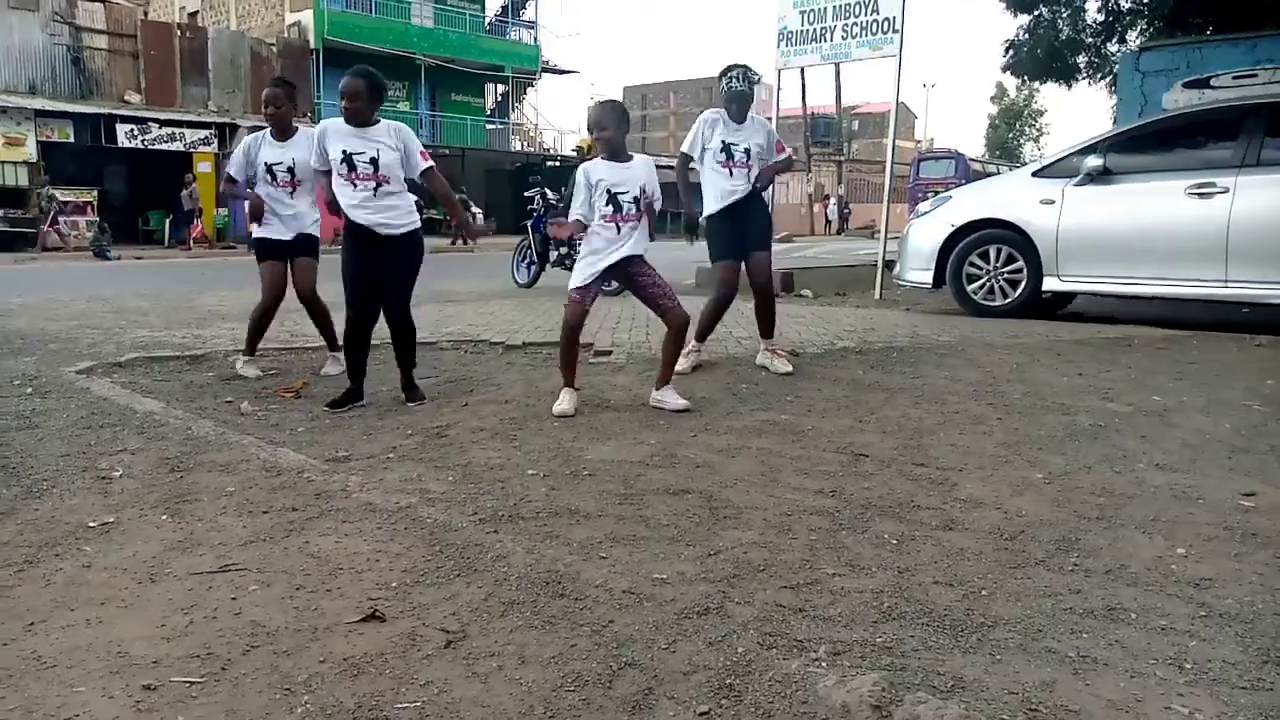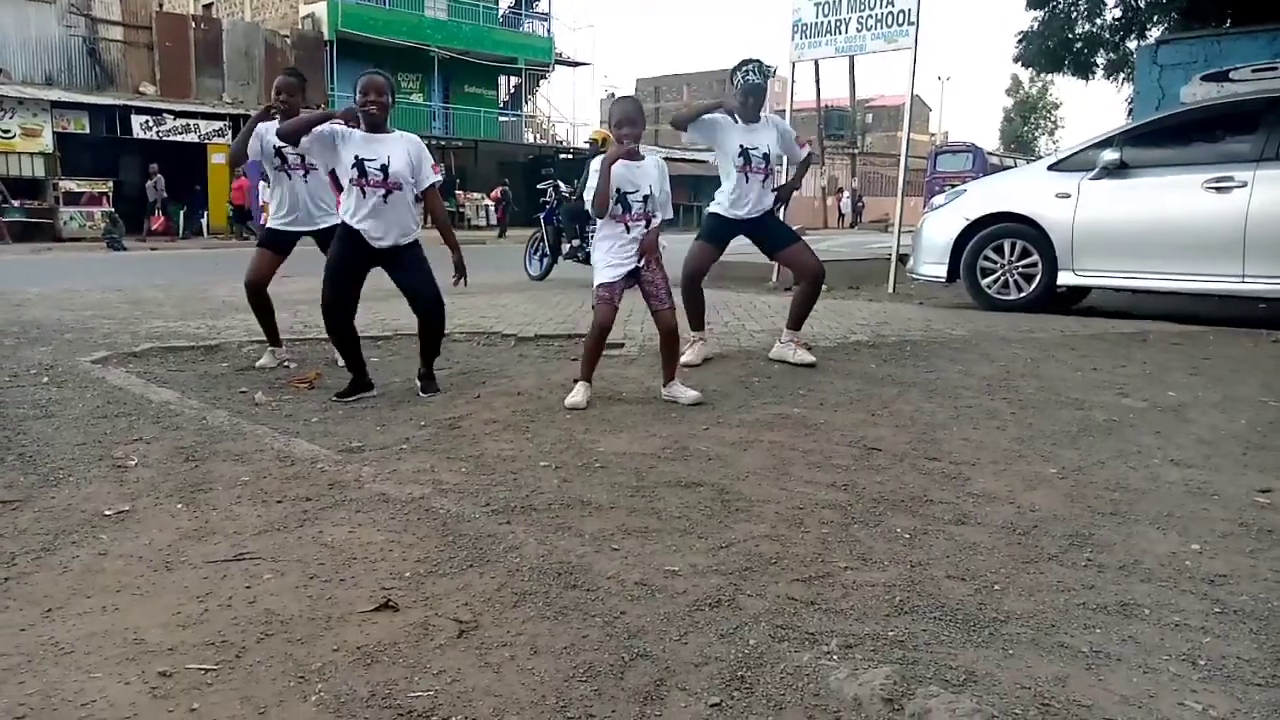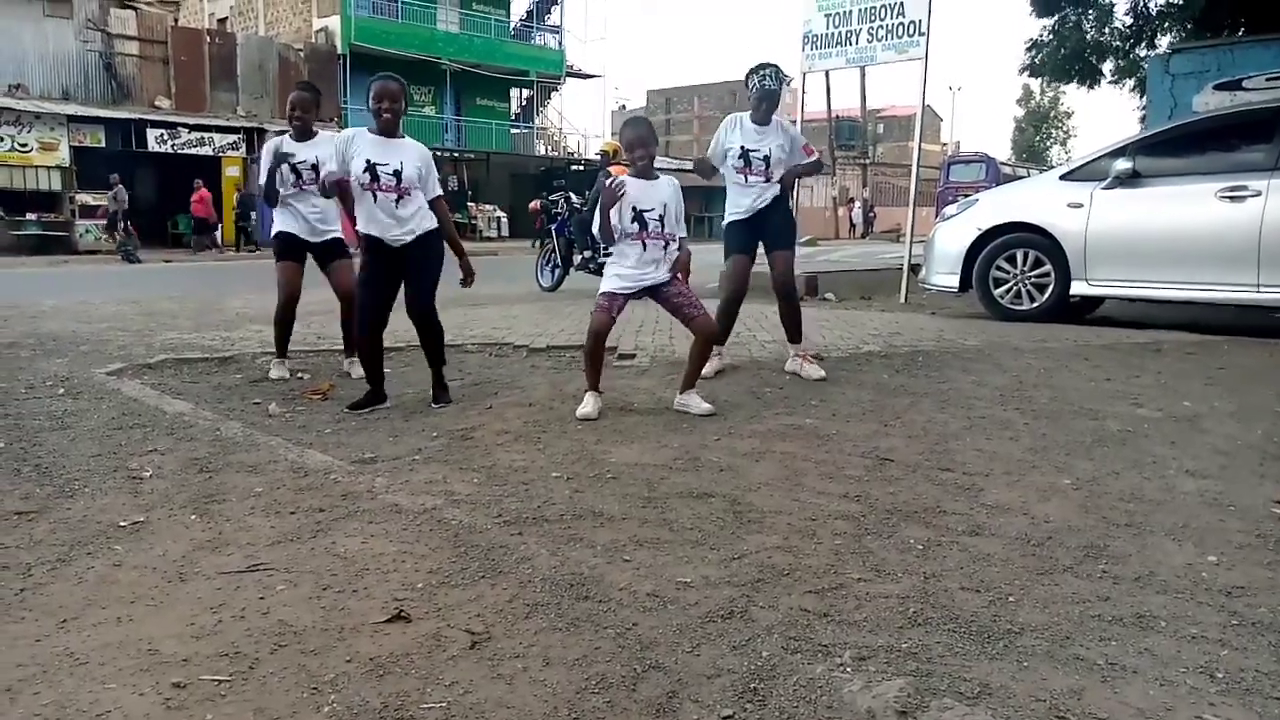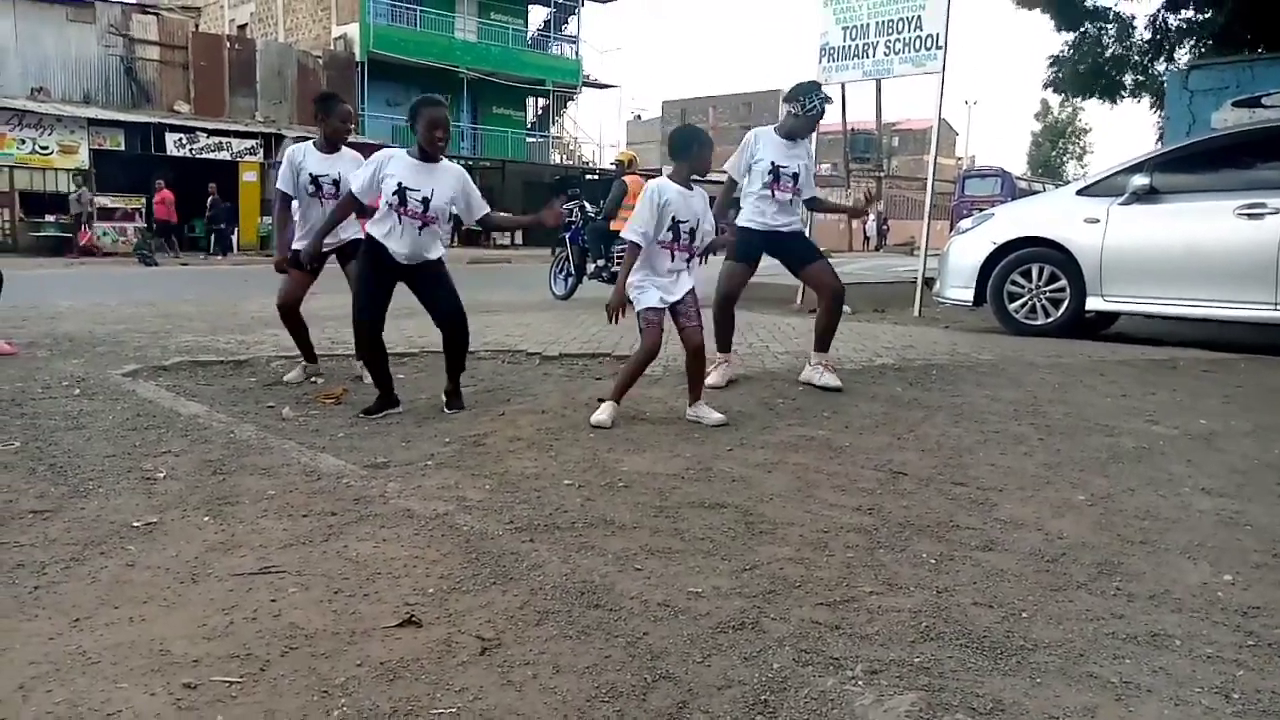
dt=1s
person 1, frame 1
left shoulder: (398, 133)
right shoulder: (327, 132)
left elbow: (431, 177)
right elbow: (323, 172)
left wrist: (463, 220)
right wrist: (333, 197)
left hip: (403, 232)
right hip: (360, 234)
left knee: (397, 310)
right knee: (360, 313)
left ankle: (408, 381)
right ankle: (355, 387)
person 1, frame 2
left shoulder: (411, 144)
right shoulder: (340, 137)
left elbow: (432, 199)
right elbow: (284, 133)
left wrist: (455, 249)
right wrist: (330, 114)
left hip: (401, 242)
right hip: (353, 239)
left knee: (431, 306)
right knee: (334, 310)
left ankle: (426, 371)
right ankle: (360, 378)
person 1, frame 3
left shoulder: (418, 151)
right shoulder: (350, 140)
left elbow: (437, 204)
right elbow: (340, 195)
left wrist: (461, 254)
right wrist: (334, 187)
left hip: (422, 241)
right hip: (378, 245)
left knee: (422, 311)
right knee: (368, 320)
left ankle: (438, 381)
right ankle: (376, 390)
person 1, frame 4
left shoulder: (456, 175)
right shoulder: (387, 160)
left elbow: (488, 219)
right elbow: (351, 200)
left wrist: (537, 220)
right wrist: (318, 238)
left hip: (425, 262)
right hip: (378, 254)
left knee: (455, 323)
right knee: (365, 328)
left ankle: (452, 387)
right ankle: (387, 394)
person 2, frame 1
left shoulder: (762, 126)
right shoulder: (708, 119)
left elbow: (787, 159)
right elbow: (683, 161)
left wrist: (771, 169)
right wrist: (687, 206)
left hip: (753, 205)
right hip: (718, 211)
left knee: (762, 283)
right knee: (726, 289)
left ankle: (768, 349)
right ankle: (694, 348)
person 2, frame 2
left shoulder: (777, 126)
right shoulder: (720, 124)
left elbow: (805, 156)
right elbow: (676, 121)
left wrist: (792, 184)
right wrist: (718, 105)
left hip: (764, 215)
right hip: (724, 214)
left knee: (814, 272)
right knee: (691, 272)
left ankle: (788, 341)
right ankle: (698, 340)
person 2, frame 3
left shoulder: (785, 130)
right shoulder: (731, 124)
left elbow: (816, 162)
right elbow: (709, 171)
left wrist: (794, 172)
right wrist: (699, 166)
left hip: (774, 209)
right hip: (738, 214)
left knee: (785, 285)
right knee: (734, 289)
left ankle: (797, 355)
right ankle: (716, 353)
person 2, frame 4
left shoulder: (805, 152)
right shoulder: (756, 138)
left elbow: (811, 201)
right elbow: (730, 184)
left wrist: (852, 210)
left hip: (790, 233)
right hip: (750, 229)
left knee: (834, 291)
right knee: (725, 295)
left ankle: (817, 364)
right ankle: (723, 361)
person 3, frame 1
left shoulder: (645, 165)
right shoulder: (587, 170)
left elbow: (653, 211)
right elbow: (582, 218)
left wrist: (649, 209)
right wrist: (569, 227)
left hip: (632, 256)
right hip: (594, 257)
left knee: (679, 319)
right knee: (571, 323)
left ankle: (661, 388)
right ankle: (568, 389)
person 3, frame 2
left shoulder: (657, 165)
right shoulder: (601, 164)
left elbow: (663, 214)
right elbow: (599, 211)
left wrist: (653, 234)
right wrist: (607, 163)
left hip: (645, 253)
right hip: (611, 257)
left knee: (668, 323)
right knee: (603, 322)
left ankle: (670, 383)
right ankle: (583, 382)
person 3, frame 3
left shoulder: (671, 185)
right shoulder: (615, 186)
right elbow: (607, 239)
left wrist: (684, 252)
right wrist: (603, 205)
left hip: (664, 272)
right hip: (623, 272)
left knee: (709, 329)
right knee: (597, 328)
left ankle: (686, 393)
right ankle: (592, 393)
person 3, frame 4
left shoulder: (700, 198)
right shoulder: (657, 190)
left elbow: (702, 248)
right elbow: (635, 241)
right wrist: (623, 283)
left hip: (680, 281)
right hip: (648, 280)
left knee: (695, 343)
right knee: (651, 346)
left ankle: (696, 403)
right ankle: (611, 402)
person 4, frame 1
left shoulder: (315, 139)
right shoulder: (251, 144)
right elbow: (227, 186)
right wrist: (250, 197)
left hip: (304, 228)
right hip: (269, 231)
left knee: (306, 292)
right knee: (273, 293)
left ankle: (334, 352)
right ankle: (247, 355)
person 4, frame 2
right shoulder: (263, 130)
right elbow: (234, 161)
right wrist: (253, 121)
left hip: (325, 218)
right hip: (281, 220)
right knee: (254, 283)
right ankle: (275, 347)
person 4, frame 3
left shoulder: (334, 142)
right shoulder: (274, 147)
right elbow: (270, 200)
right wrist: (274, 165)
left hip: (328, 230)
right hip: (289, 229)
left knee: (350, 293)
right knee: (288, 296)
left ankle: (351, 356)
right ankle: (280, 358)
person 4, frame 4
left shoulder: (356, 160)
right shoulder: (296, 154)
right elbow: (283, 204)
right wrist: (281, 247)
left hip: (349, 237)
right hip: (308, 241)
right knee: (286, 303)
left ankle: (364, 359)
right ankle: (310, 361)
